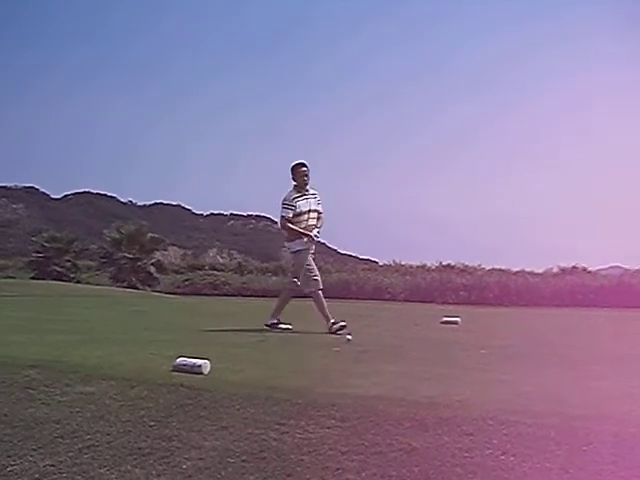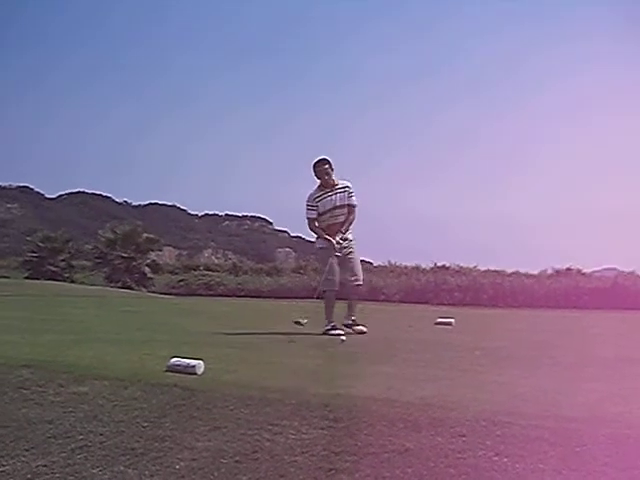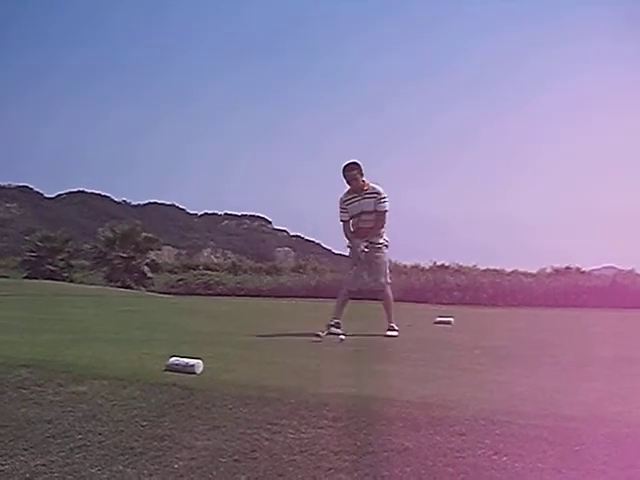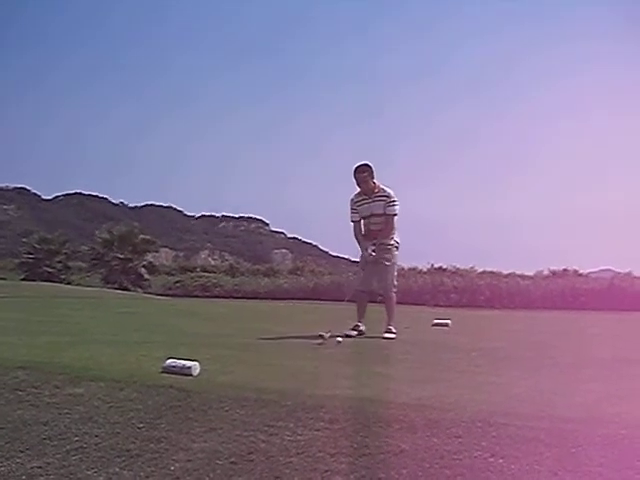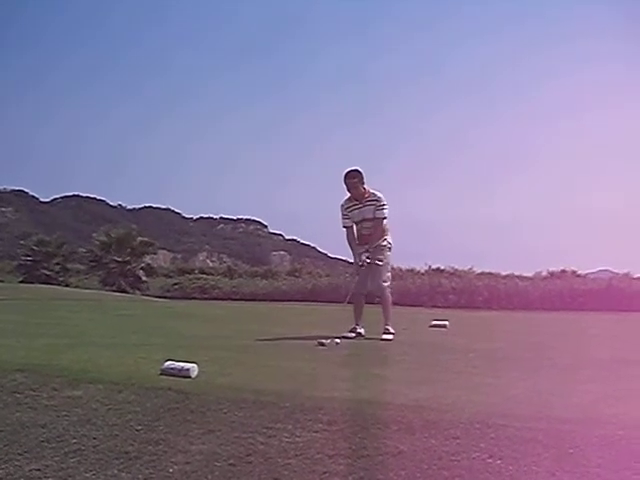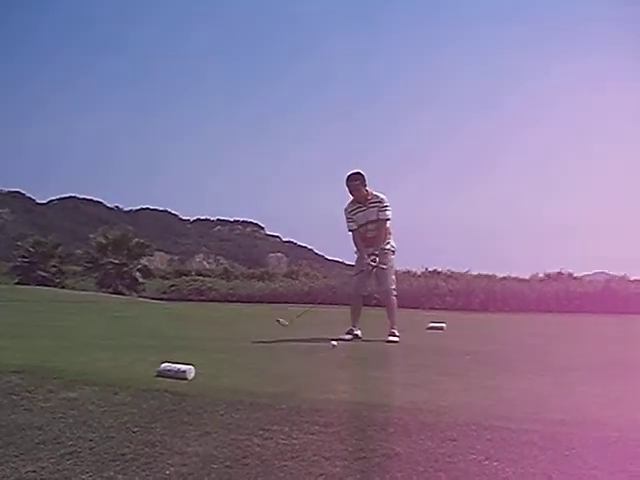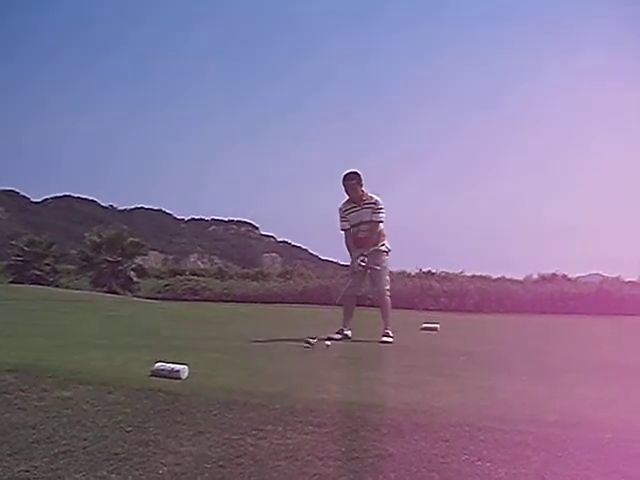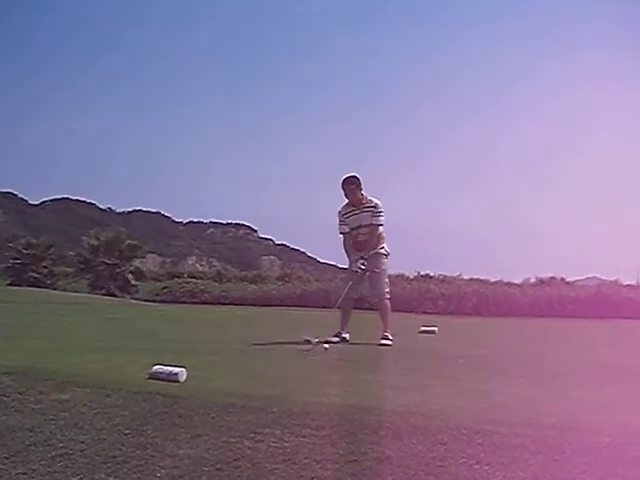
dt=0.4s
person 1, frame 1
left shoulder: (314, 194)
right shoulder: (290, 199)
left elbow: (319, 218)
right elbow: (284, 224)
left wrist: (314, 231)
right wrist: (304, 233)
left hip: (310, 244)
right hip: (298, 245)
left knee: (294, 284)
right knee: (314, 284)
left ankle: (274, 318)
right ankle: (330, 322)
person 1, frame 2
left shoulder: (346, 188)
right shoulder: (312, 197)
left elbow: (352, 214)
right elbow: (311, 224)
left wrist: (340, 233)
right wrist: (328, 239)
left hip: (345, 240)
right hip: (325, 243)
left knee: (356, 280)
right knee: (330, 284)
left ankle: (350, 318)
right ankle: (329, 323)
person 1, frame 3
left shoulder: (378, 193)
right shoulder: (345, 199)
left elbow: (381, 221)
right elbow: (346, 227)
left wrist: (367, 241)
right wrist: (356, 245)
left hip: (377, 243)
right hip: (357, 244)
left knee: (383, 283)
right knee: (349, 283)
left ankle: (391, 324)
right ankle: (335, 321)
person 1, frame 4
left shoulder: (388, 195)
right shoulder: (355, 200)
left elbow: (389, 225)
right elbow: (357, 227)
left wrist: (375, 244)
right wrist: (364, 247)
left hip: (387, 244)
right hip: (368, 245)
left knee: (388, 286)
right knee: (362, 286)
left ankle: (390, 326)
right ankle: (359, 324)
person 1, frame 5
left shoulder: (378, 199)
right shoulder: (346, 206)
left elbow: (378, 228)
right elbow: (350, 233)
left wrist: (368, 250)
right wrist: (357, 253)
left hip: (380, 245)
right hip: (361, 248)
left knee: (382, 285)
right knee: (358, 288)
left ankle: (388, 326)
right ankle: (357, 326)
person 1, frame 6
left shoulder: (380, 200)
right shoulder: (349, 209)
left elbow: (382, 229)
right elbow: (356, 235)
left wrist: (376, 252)
right wrist: (365, 255)
left hip: (383, 248)
right hip: (364, 251)
left knee: (388, 289)
right knee: (357, 290)
left ankle: (393, 330)
right ankle: (354, 328)
person 1, frame 7
left shoulder: (375, 202)
right shoulder: (344, 208)
left elbow: (374, 231)
right elbow: (348, 235)
left wrist: (365, 253)
right wrist: (355, 256)
left hip: (377, 249)
right hip: (357, 251)
left knee: (382, 290)
right knee: (350, 289)
left ankle: (387, 330)
right ankle: (345, 328)
person 1, frame 8
left shoulder: (375, 205)
right shoulder: (343, 212)
left elbow: (374, 234)
right elbow: (346, 239)
left wrist: (365, 257)
right wrist: (354, 259)
left hip: (376, 252)
right hip: (357, 255)
left knee: (381, 293)
right knee: (348, 292)
left ankle: (387, 333)
right ankle: (343, 331)
